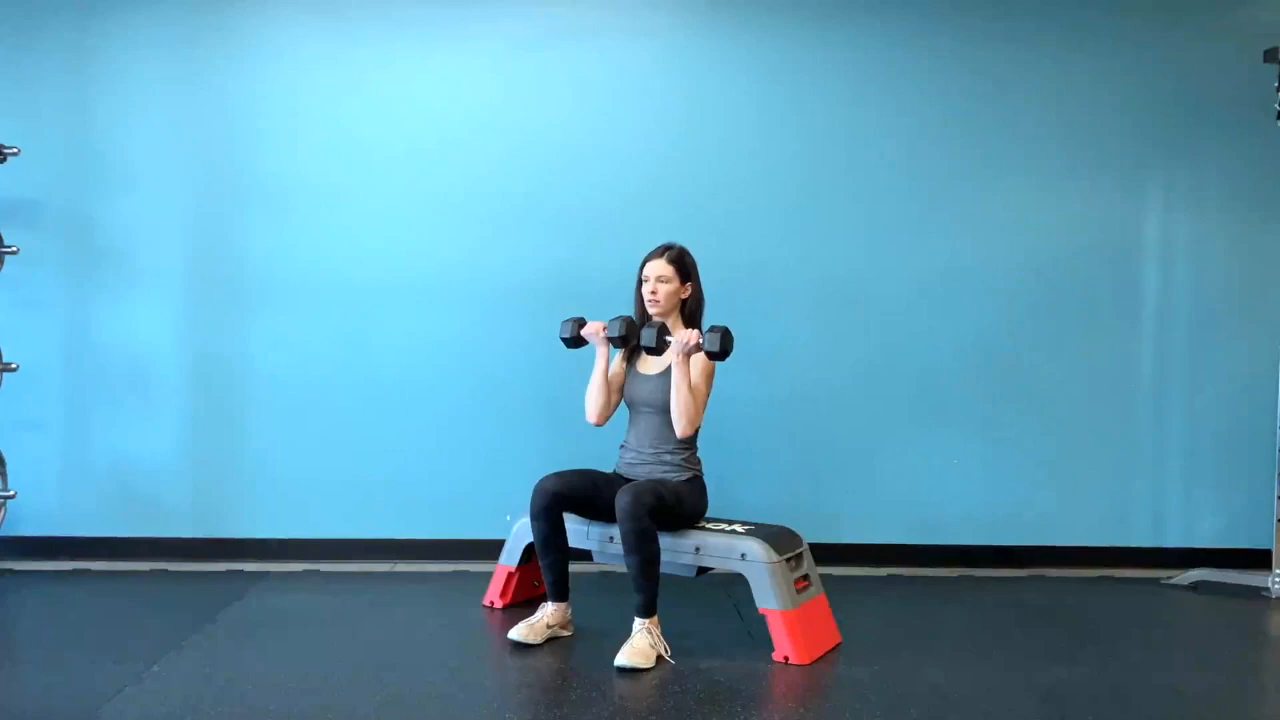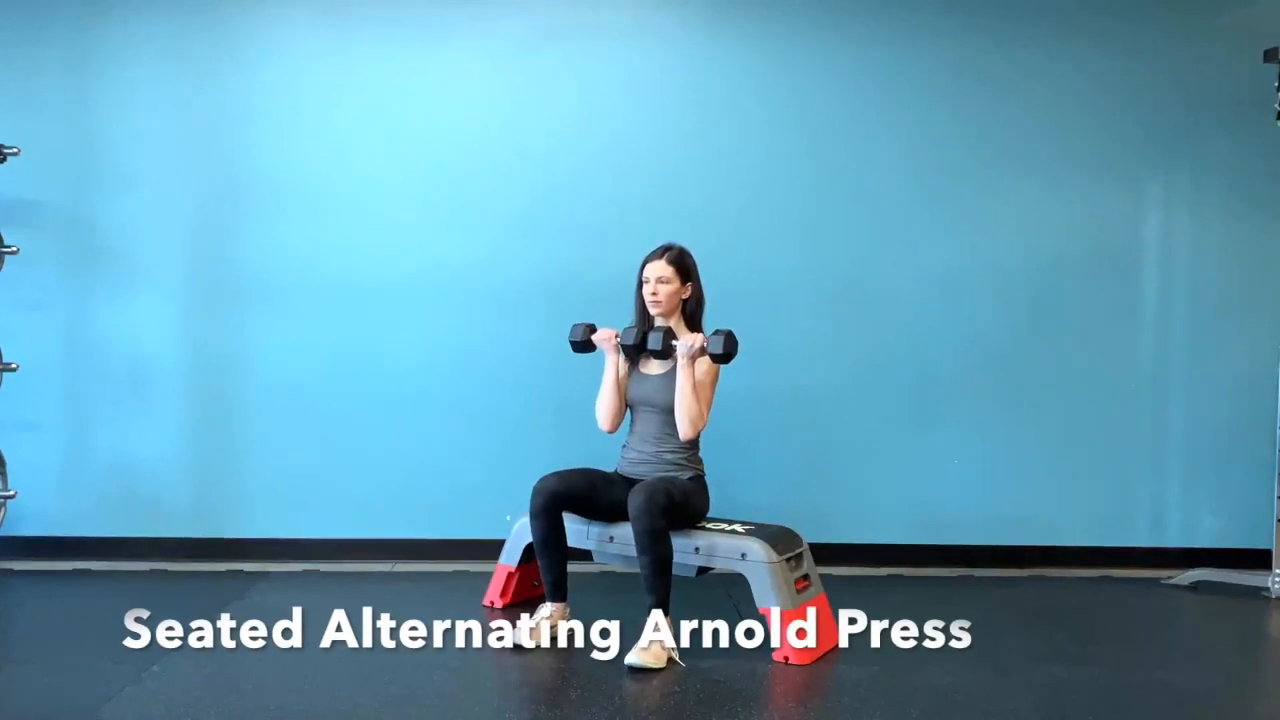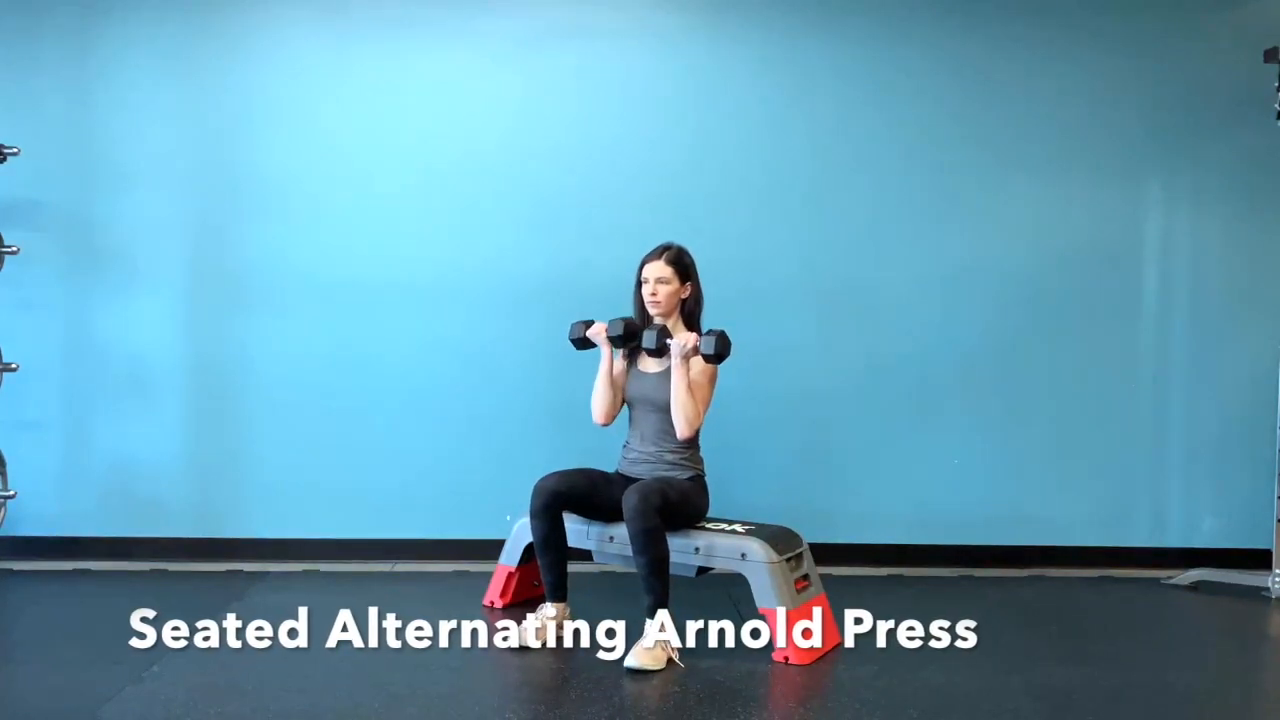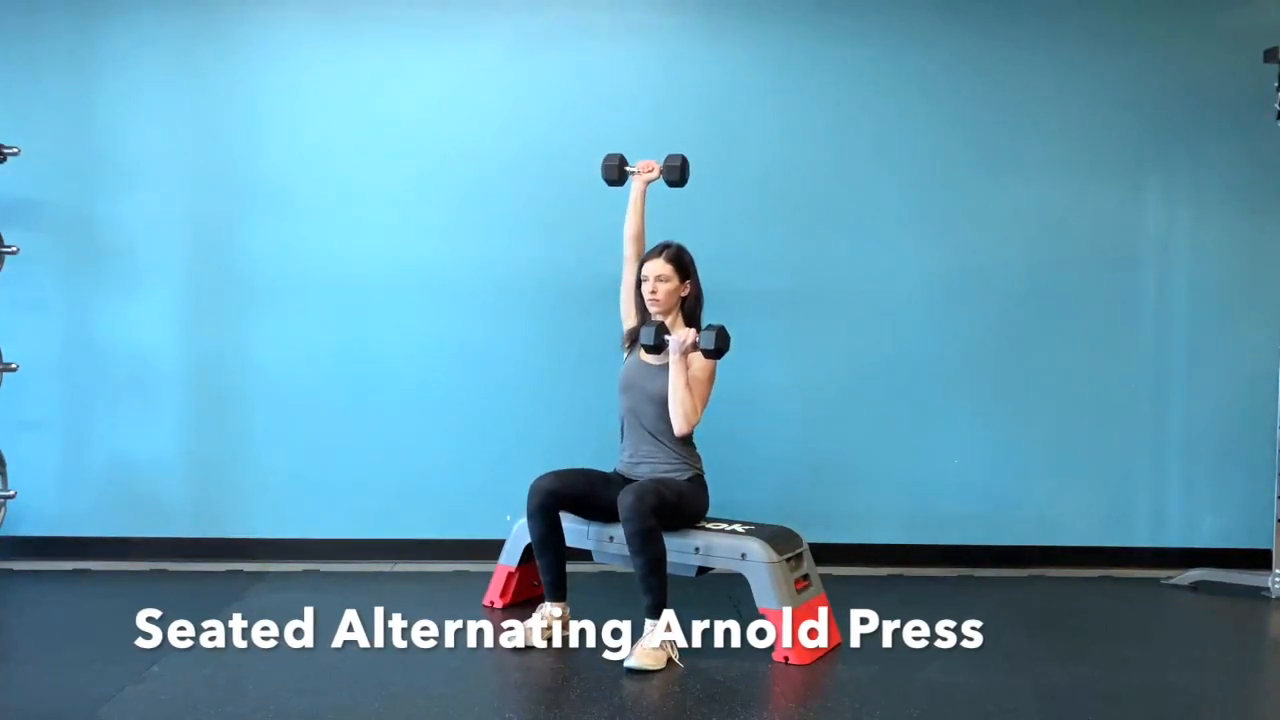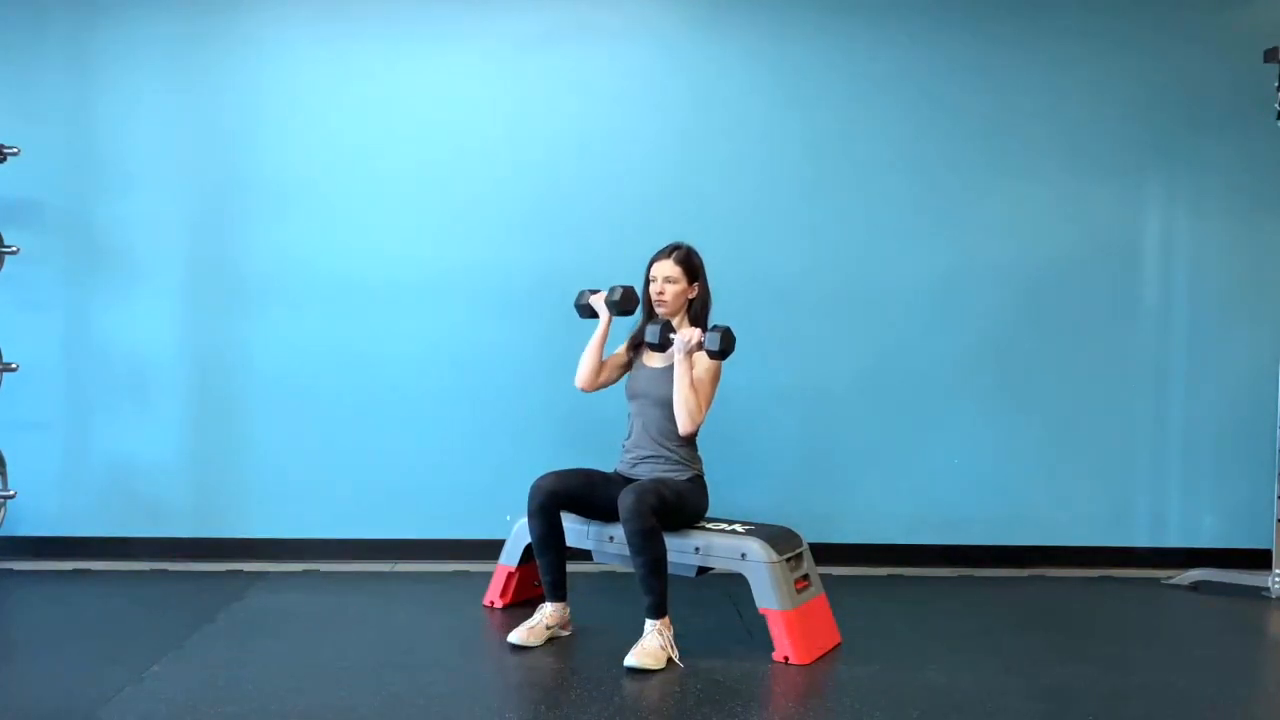
dt=1s
person 1, frame 1
left shoulder: (697, 352)
right shoulder: (631, 348)
left elbow: (684, 427)
right elbow: (596, 415)
left wrist: (682, 360)
right wrist: (602, 352)
left hip: (679, 486)
right hip: (625, 478)
left knee: (633, 502)
right knee: (548, 489)
left ankle: (646, 626)
right ankle: (557, 609)
person 1, frame 2
left shoulder: (700, 353)
left elbow: (688, 430)
right elbow: (607, 422)
left wrist: (685, 363)
right wrist: (611, 358)
left hip: (681, 485)
right hip: (626, 478)
left knee: (645, 500)
right knee: (547, 490)
right ankle: (555, 608)
person 1, frame 3
left shoulder: (698, 352)
right shoulder: (631, 348)
left elbow: (685, 428)
right elbow: (601, 416)
left wrist: (679, 361)
right wrist: (605, 353)
left hip: (681, 485)
right hip: (627, 477)
left knee: (640, 501)
right knee: (548, 489)
left ankle: (657, 629)
right ankle: (555, 607)
person 1, frame 4
left shoulder: (699, 352)
right shoulder: (635, 335)
left elbow: (683, 424)
right elbow: (630, 252)
left wrist: (678, 358)
right wrist: (639, 187)
left hip: (680, 487)
right hip: (626, 477)
left knee: (635, 502)
right knee: (545, 489)
left ankle: (657, 628)
right ankle: (555, 609)
person 1, frame 5
left shoulder: (703, 351)
right shoulder: (638, 344)
left elbow: (688, 424)
right elbow: (585, 382)
left wrist: (682, 357)
right wrist: (604, 321)
left hip: (680, 485)
right hip: (626, 477)
left knee: (636, 501)
right knee: (545, 488)
left ankle: (658, 628)
right ankle: (555, 610)
